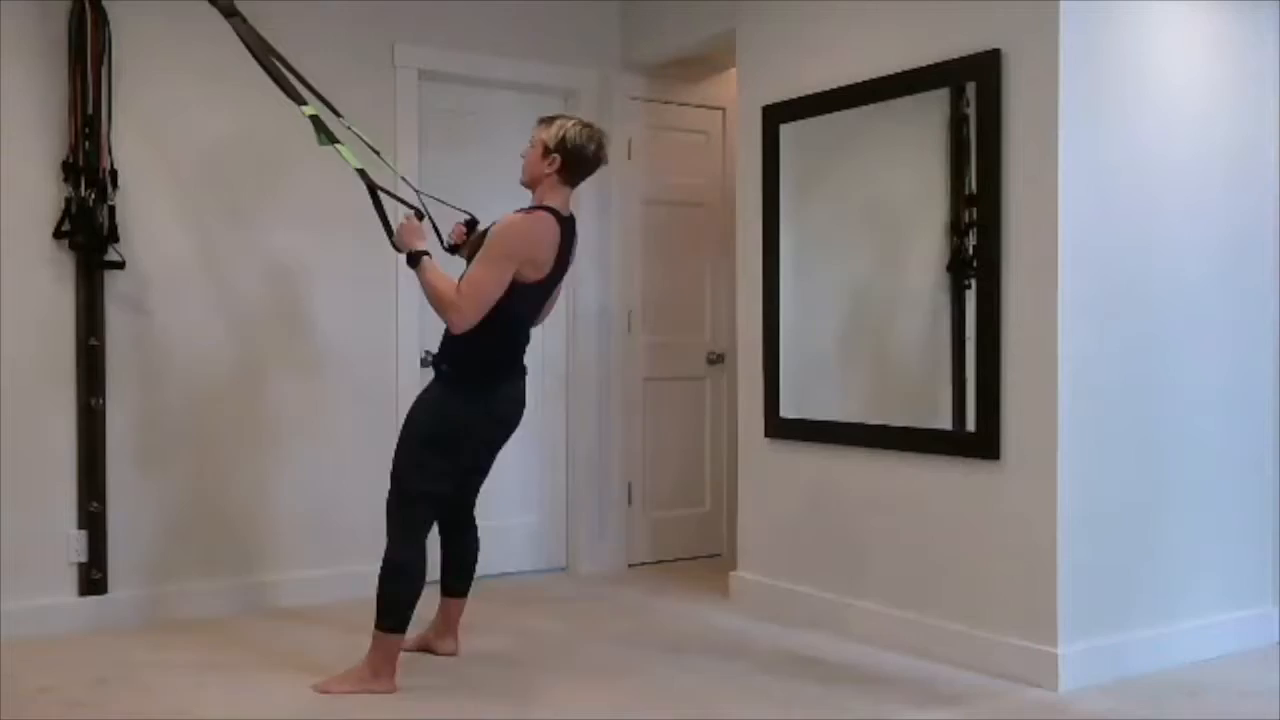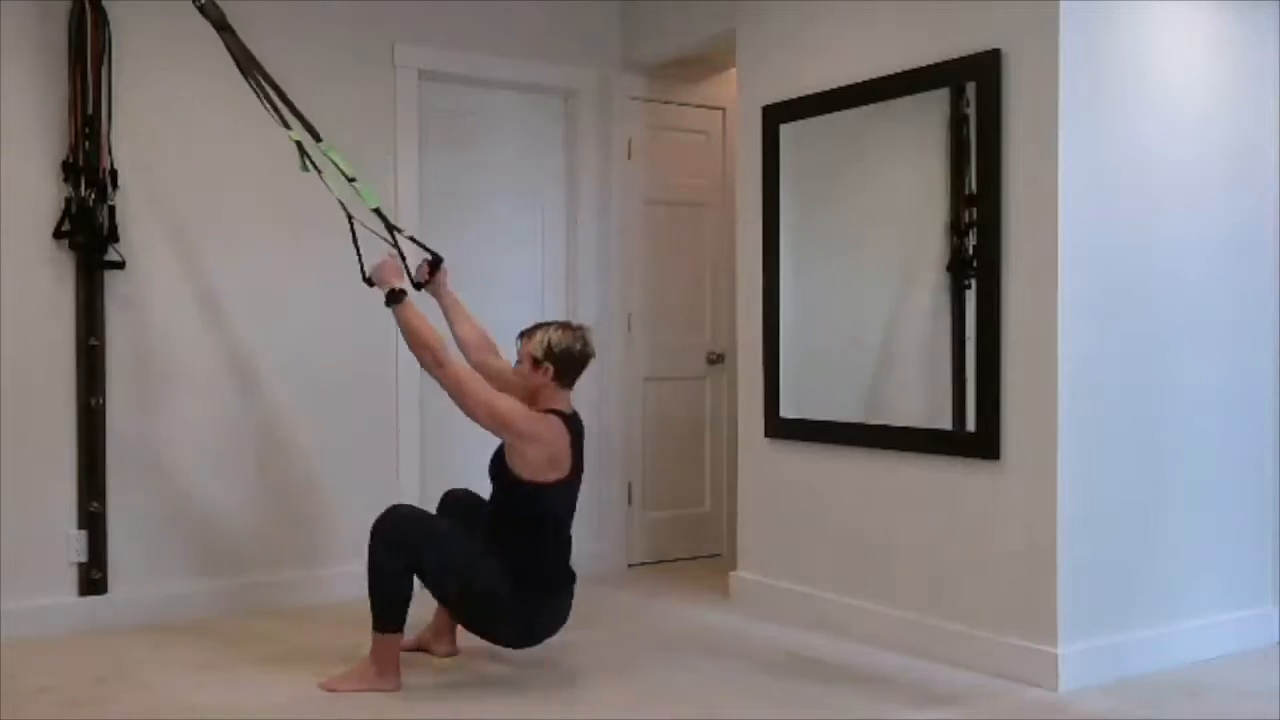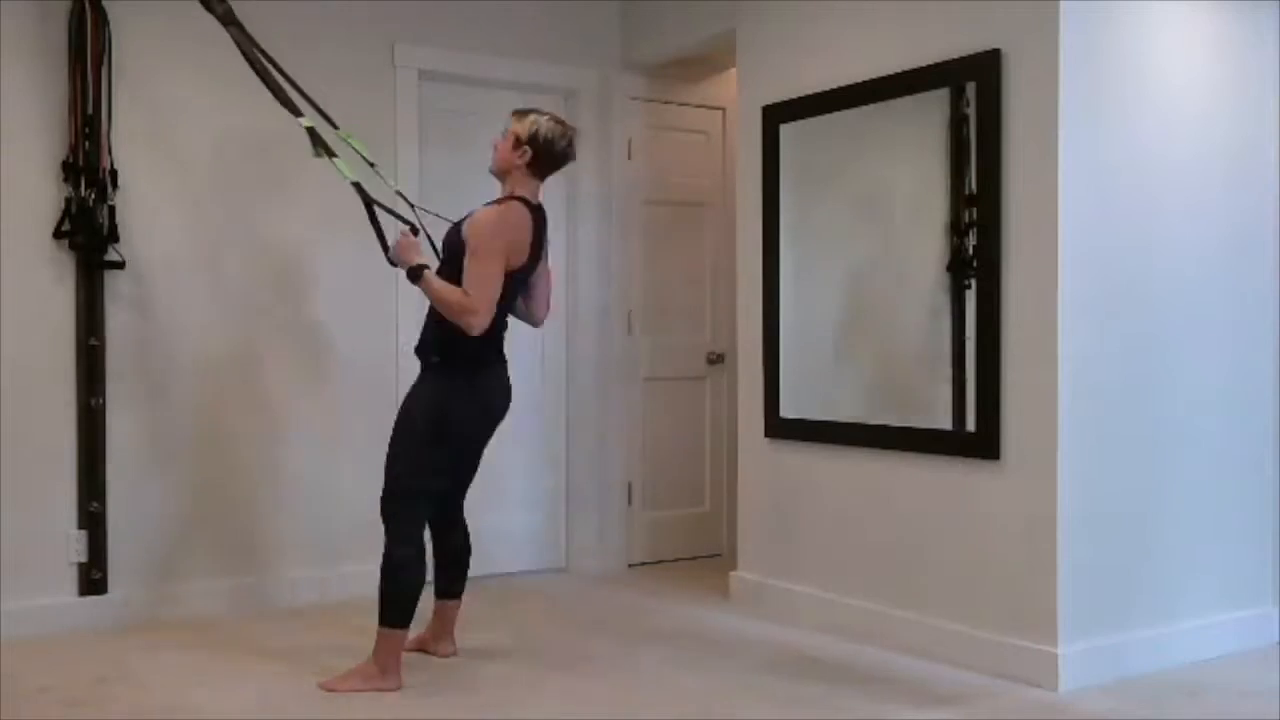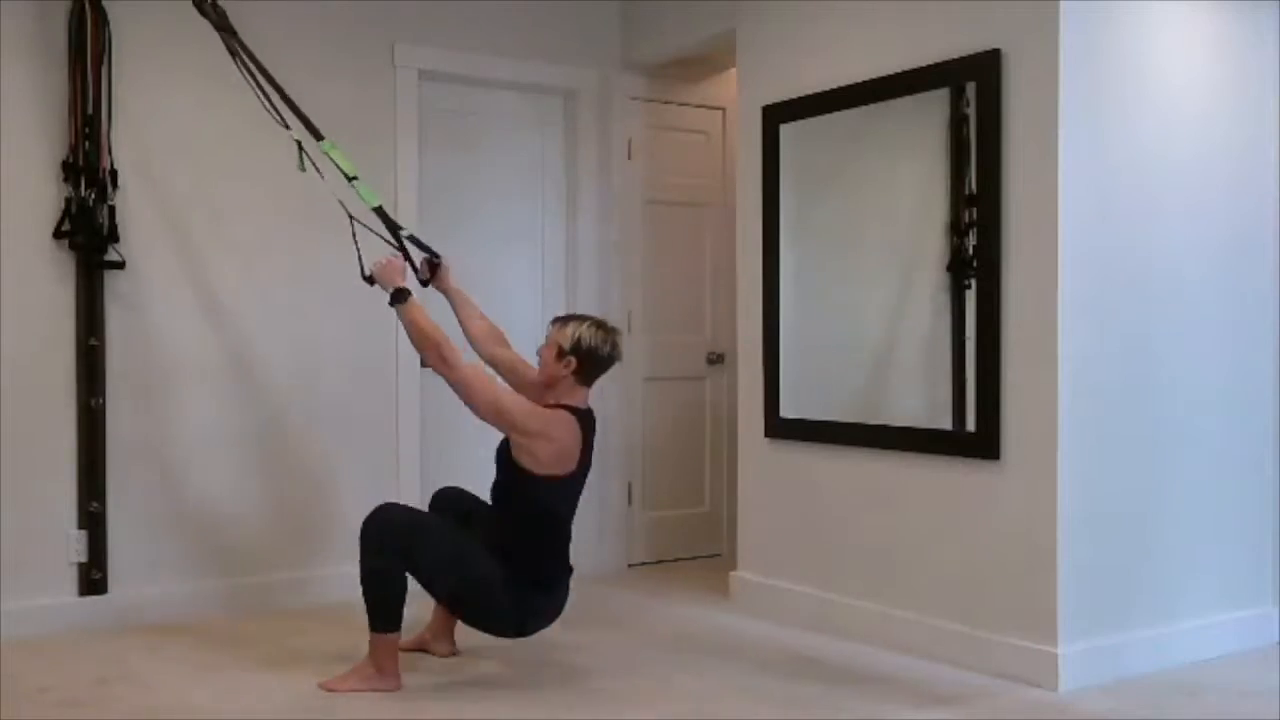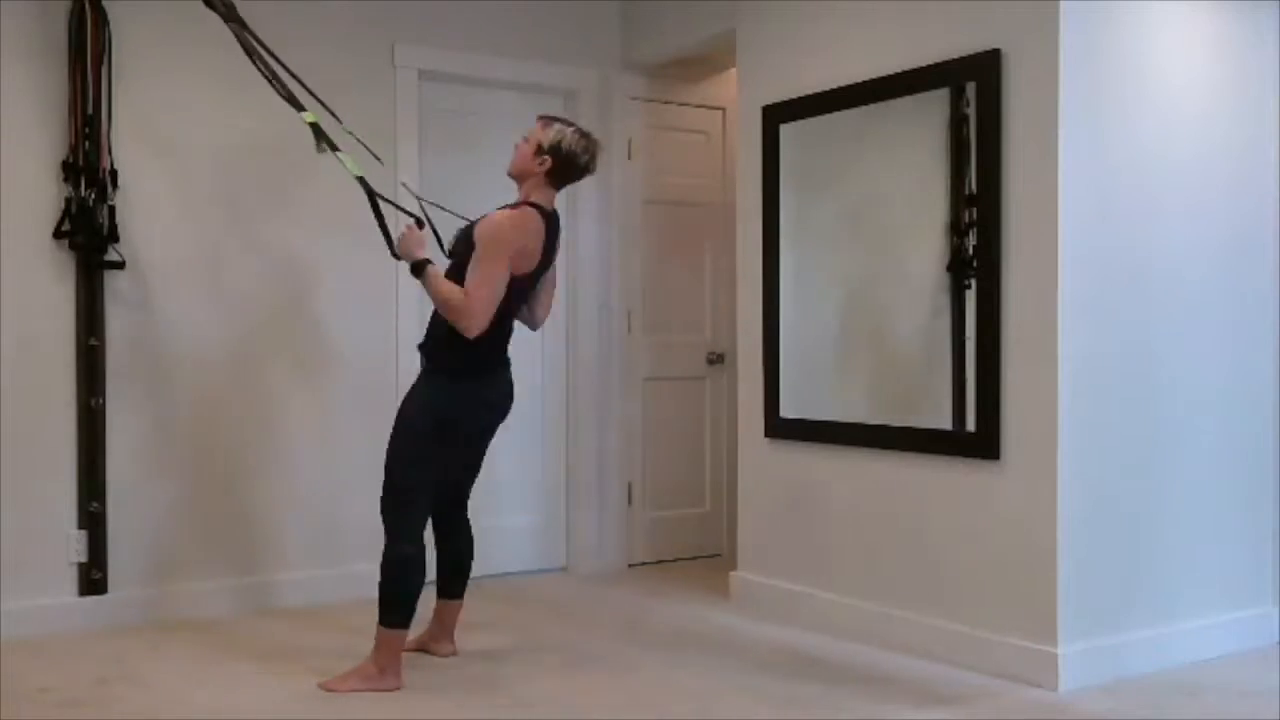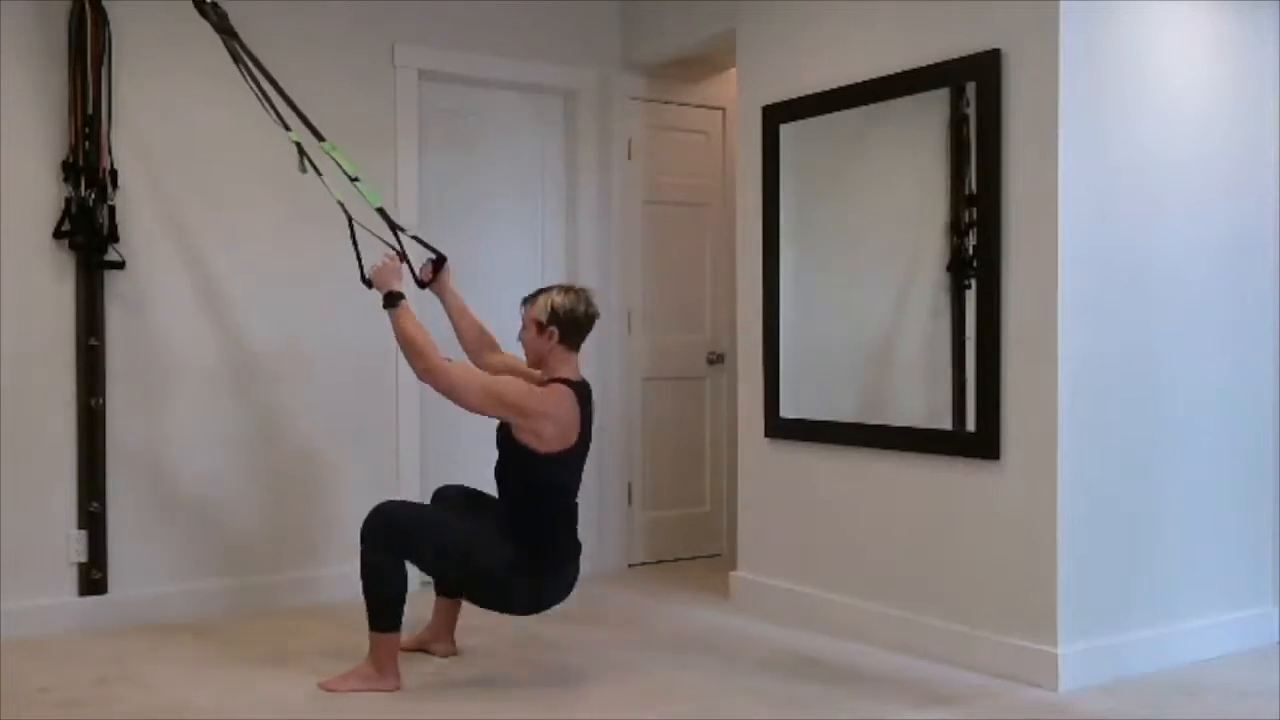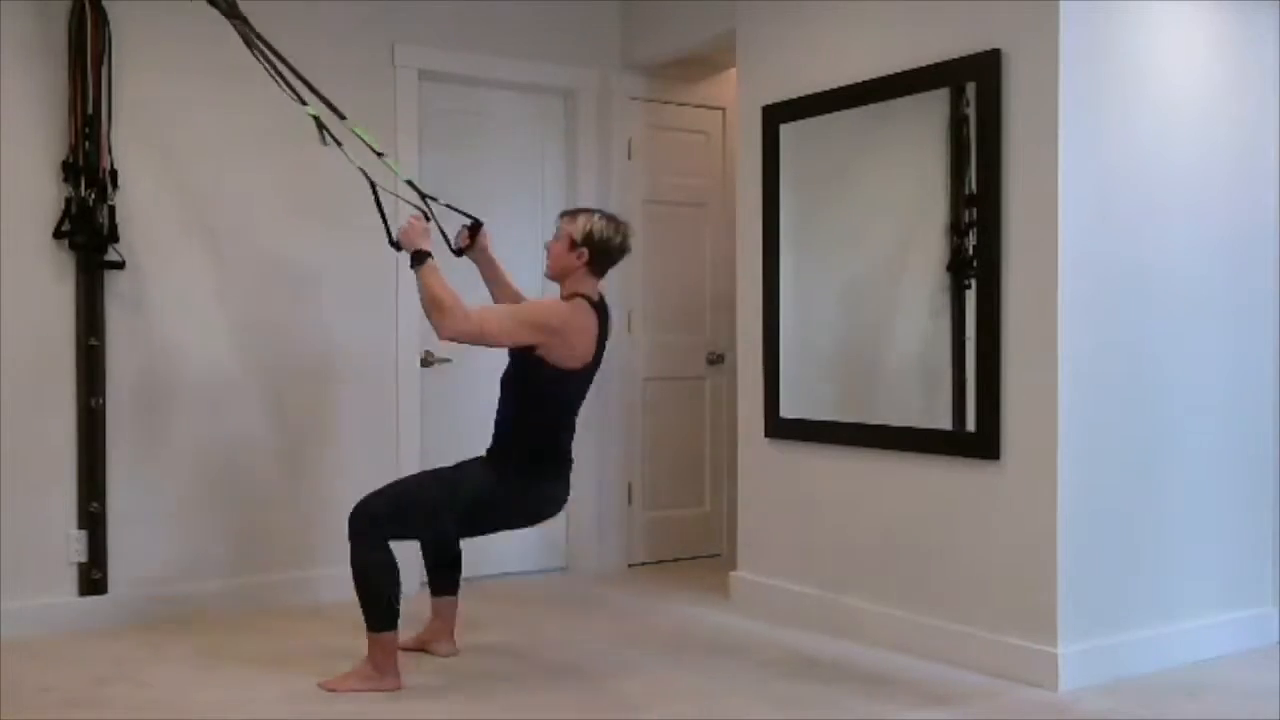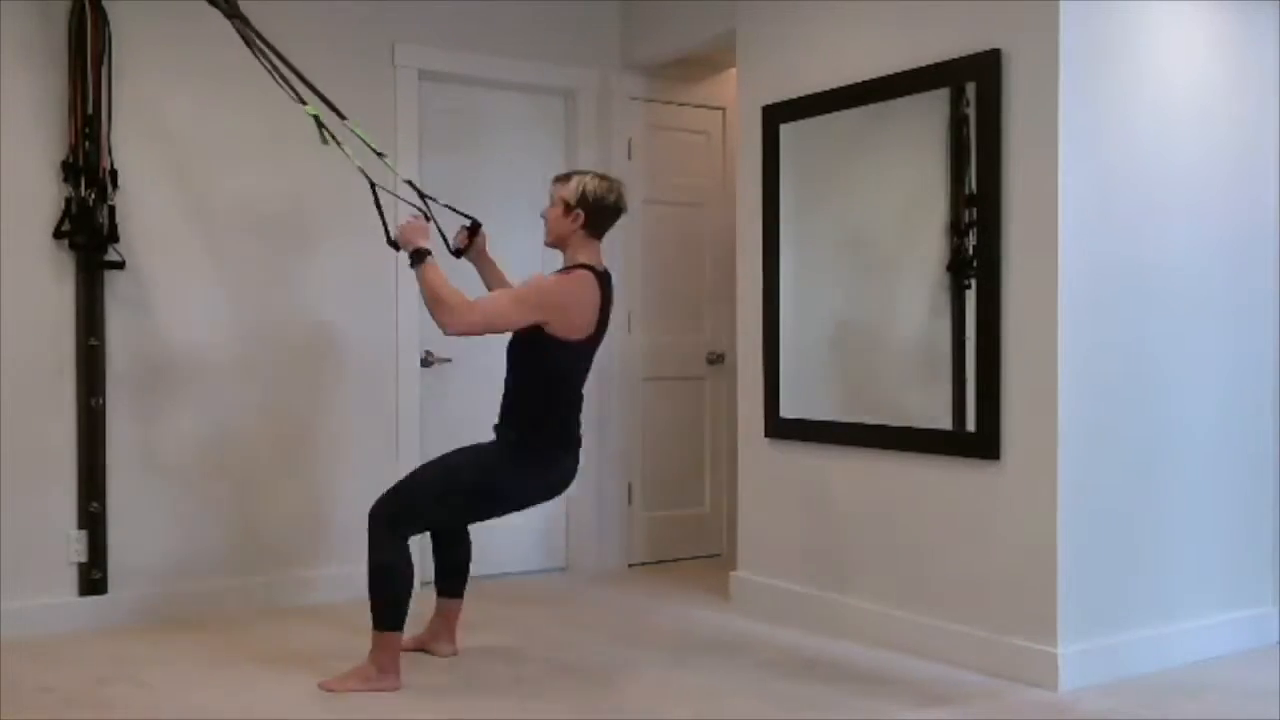
dt=0.3s
person 1, frame 1
left shoulder: (522, 228)
right shoulder: (562, 230)
left elbow: (459, 315)
left wrist: (417, 252)
right wrist: (476, 252)
left hip: (461, 396)
right hip: (501, 395)
left knee: (407, 522)
right knee: (455, 510)
left ankle: (380, 668)
right ankle: (444, 632)
person 1, frame 2
left shoulder: (537, 431)
right shoulder: (555, 417)
left elbow: (441, 363)
right elbow: (489, 361)
left wrist: (396, 291)
right wrist: (439, 289)
left hip: (524, 602)
right hip: (540, 592)
left knee: (397, 528)
right knee: (458, 510)
left ankle: (382, 668)
right ankle: (440, 634)
person 1, frame 3
left shoulder: (496, 220)
right shoulder: (534, 221)
left elbow: (474, 316)
right elbow: (537, 312)
left wrist: (417, 268)
left hip: (451, 385)
right hip: (485, 386)
left knee: (403, 514)
right knee: (444, 507)
left ankle: (384, 667)
right ankle: (441, 633)
person 1, frame 4
left shoulder: (545, 426)
right shoulder: (568, 414)
left elbow: (449, 361)
right elbow: (498, 352)
left wrist: (399, 290)
right wrist: (447, 289)
left hip: (520, 592)
right hip: (535, 581)
left knee: (385, 527)
right knee: (449, 509)
left ankle: (381, 668)
right ankle: (438, 634)
person 1, frame 5
left shoulder: (508, 225)
right shoulder: (546, 226)
left elbow: (470, 322)
left wrist: (421, 263)
left hip: (450, 388)
right hip: (488, 388)
left knee: (404, 516)
right knee: (449, 507)
left ankle: (384, 667)
right ankle: (440, 631)
person 1, frame 6
left shoulder: (542, 404)
right shoulder: (564, 392)
left elbow: (434, 371)
right elbow: (487, 354)
left wrist: (394, 294)
right wrist: (443, 288)
left hip: (526, 570)
right hip: (549, 563)
left knee: (387, 525)
right knee: (451, 500)
left ankle: (381, 667)
right ankle: (439, 635)
person 1, frame 7
left shoulder: (564, 316)
right shoulder: (587, 310)
left elbow: (453, 327)
right elbow: (524, 317)
left wrist: (421, 253)
right wrist: (484, 258)
left hip: (517, 482)
right hip: (542, 481)
left knee: (369, 520)
right knee: (435, 512)
left ankle: (381, 667)
right ankle: (441, 631)
person 1, frame 8
left shoulder: (562, 289)
right shoulder: (588, 282)
left elbow: (456, 319)
right elbow: (517, 305)
left wrist: (420, 251)
right wrist: (480, 258)
left hip: (528, 457)
right hip: (547, 456)
left knee: (389, 519)
right knee: (441, 505)
left ankle: (383, 666)
right ankle: (441, 632)
